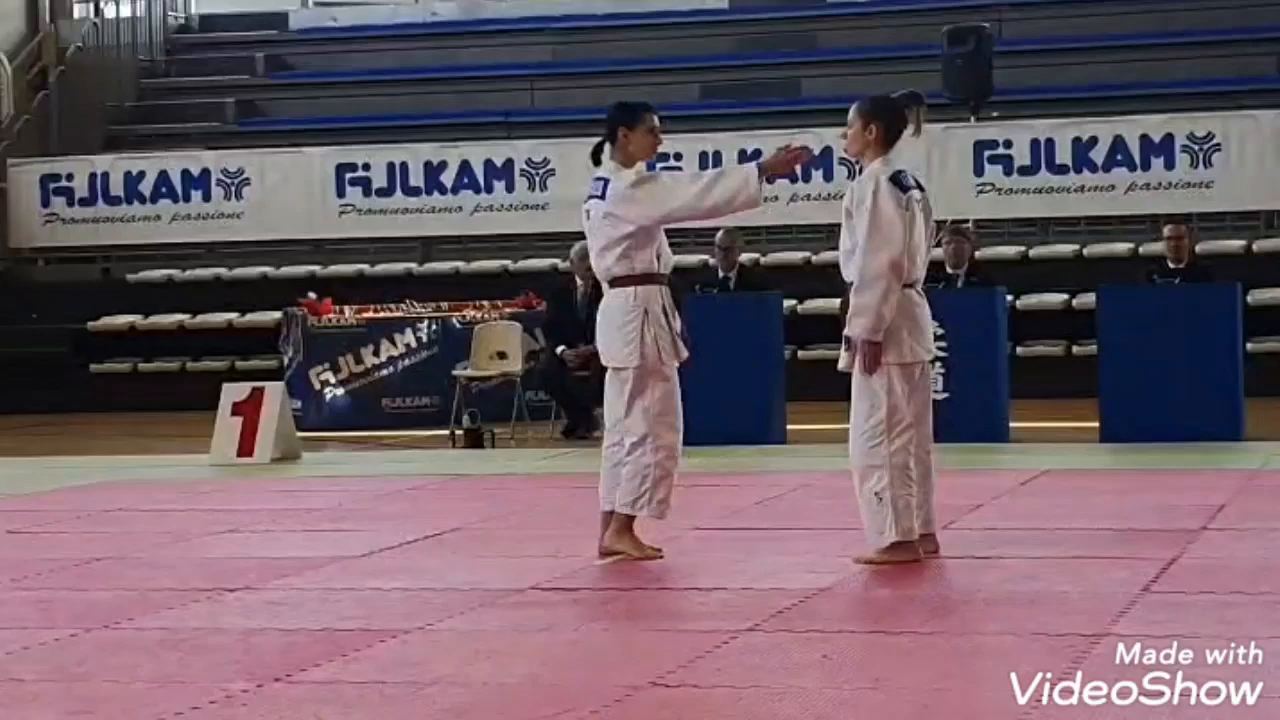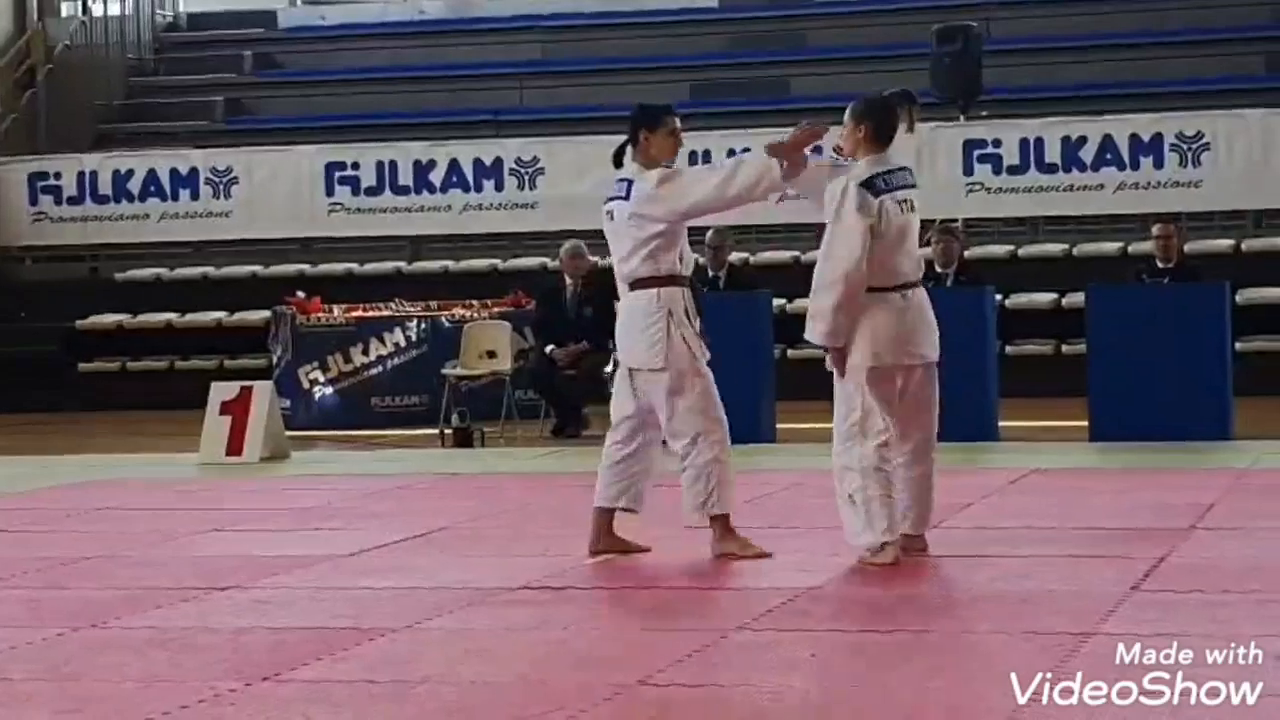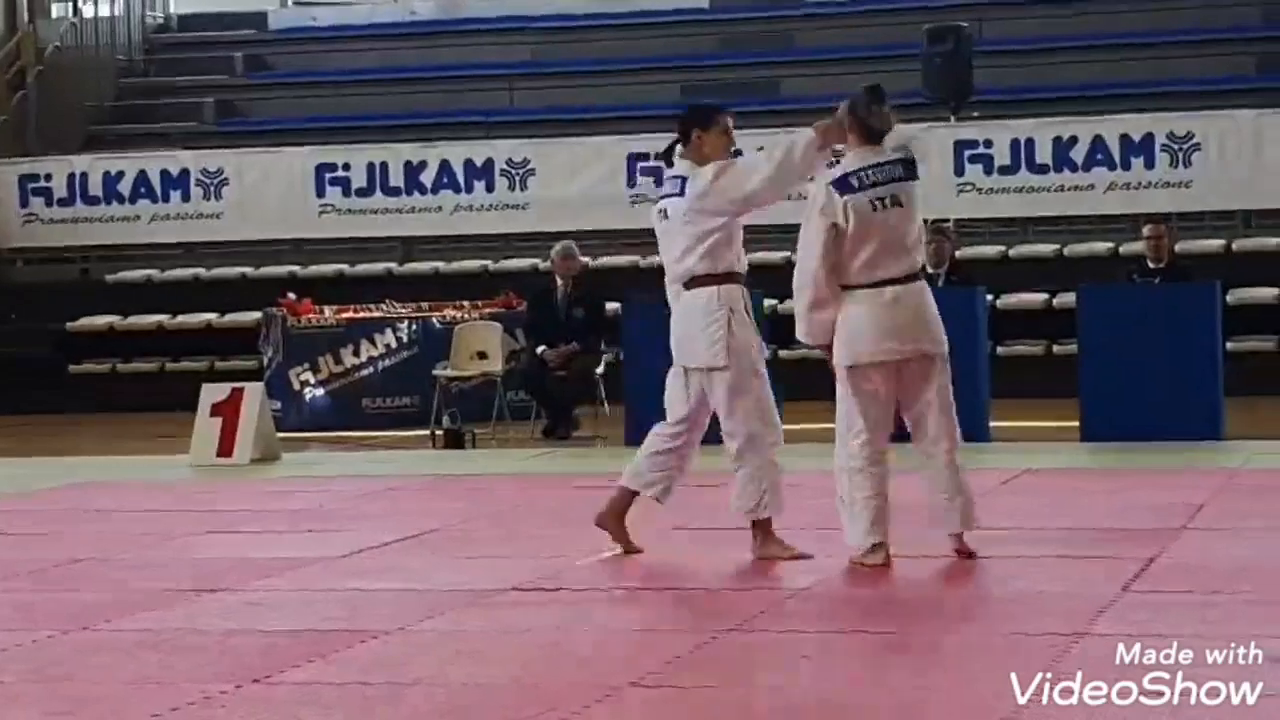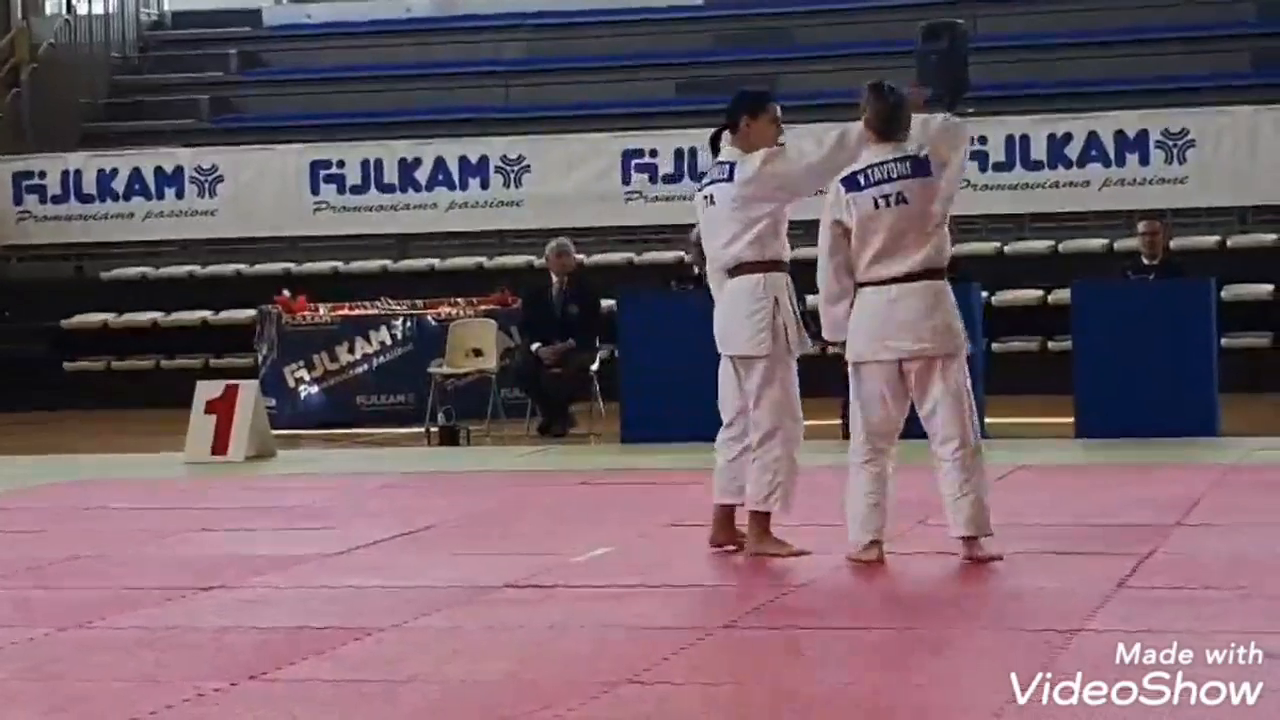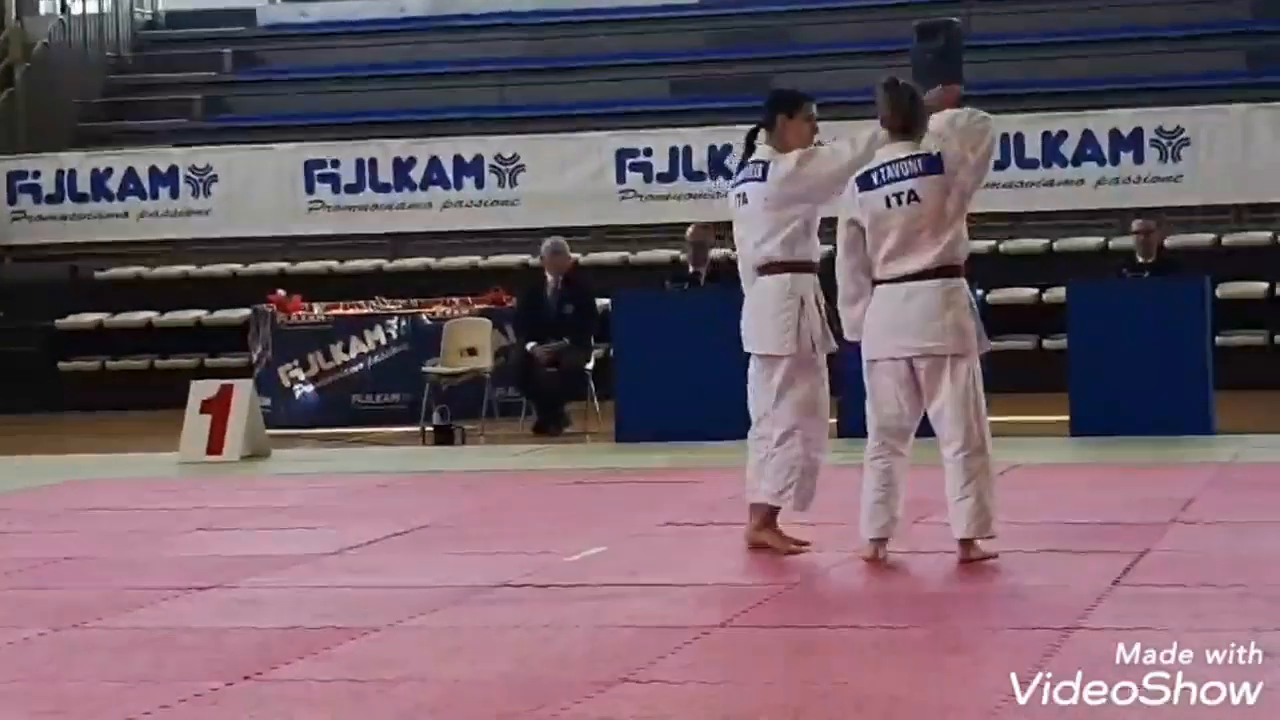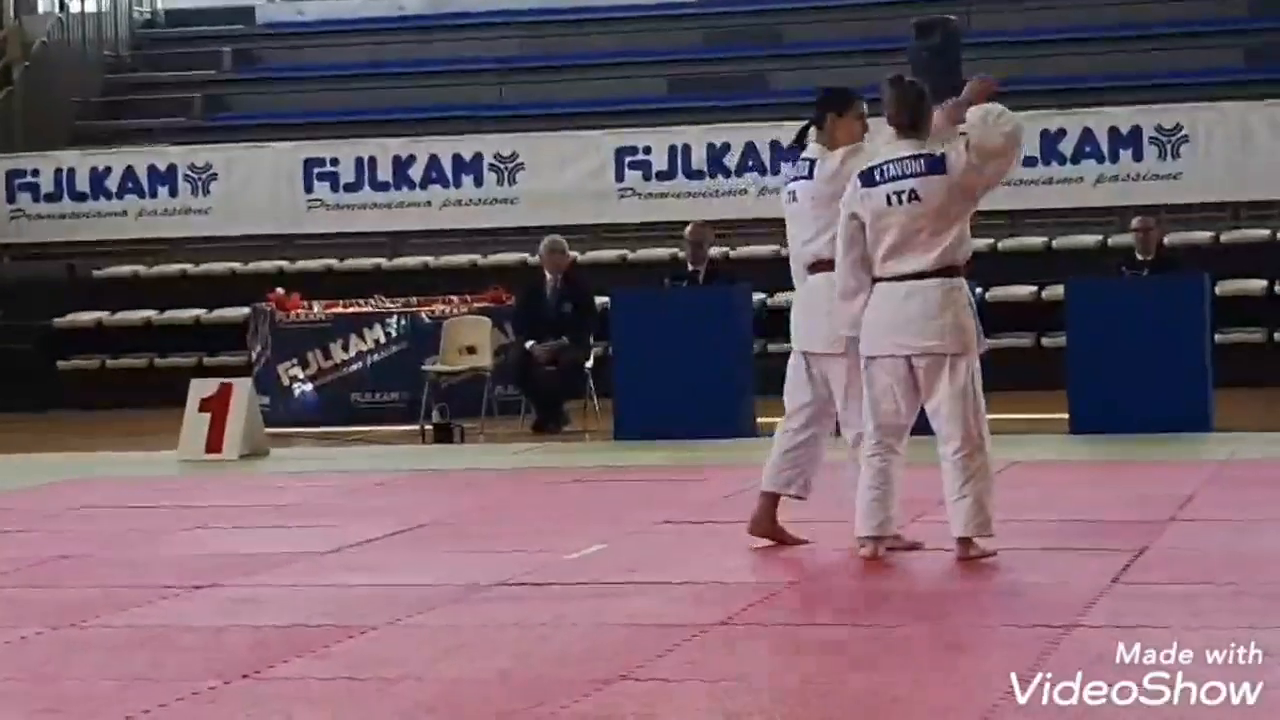
dt=0.3s
person 1, frame 1
left shoulder: (876, 183)
right shoulder: (909, 182)
left elbow: (879, 264)
left wrist: (866, 330)
left hip: (887, 323)
right hip: (910, 317)
left knee: (878, 436)
right knee: (909, 434)
left ankle: (897, 537)
right ankle: (920, 532)
person 1, frame 2
left shoulder: (854, 187)
right shoulder: (903, 176)
left elbow: (840, 266)
left wrist: (831, 334)
right wrist: (800, 167)
left hip: (872, 324)
right hip: (914, 317)
left knee: (861, 439)
right knee: (913, 437)
left ankle: (881, 540)
right ankle: (912, 530)
person 1, frame 3
left shoulder: (830, 189)
right shoulder: (909, 168)
left elbow: (815, 271)
left wrist: (820, 331)
left hip: (862, 320)
right hip: (915, 310)
left knee: (861, 441)
right knee: (938, 429)
left ankle: (871, 543)
right ankle: (957, 529)
person 1, frame 4
left shoulder: (844, 187)
right shoulder: (932, 164)
left elbow: (832, 269)
right elbow: (954, 128)
left wrist: (840, 328)
right wrist: (909, 119)
left hip: (874, 317)
right hip: (929, 309)
left knee: (871, 440)
right knee: (954, 432)
left ankle: (868, 540)
right ankle: (971, 536)
person 1, frame 5
left shoulder: (859, 186)
right shoulder: (948, 162)
left elbow: (851, 270)
right elbow: (980, 124)
left wrist: (860, 326)
right wrist: (936, 115)
left hip: (886, 315)
right hip: (942, 309)
left knee: (885, 436)
right knee: (961, 433)
left ankle: (875, 537)
right ankle: (969, 537)
person 1, frame 6
left shoulder: (862, 182)
right shoulder: (955, 163)
left elbow: (851, 265)
right elbow: (1007, 130)
left wrist: (860, 320)
right wrist: (969, 108)
left hip: (885, 312)
right hip: (941, 307)
left knee: (882, 434)
right knee: (960, 432)
left ankle: (872, 535)
right ankle: (967, 535)
person 2, frame 1
left shoulder: (607, 186)
right shoulder: (628, 187)
right elbow: (697, 194)
right wrist: (766, 168)
left hip: (625, 312)
right hip: (637, 316)
left knee: (626, 429)
right knee: (655, 427)
left ankle: (615, 530)
right ankle: (619, 528)
person 2, frame 2
left shoulder: (626, 189)
right shoulder: (653, 188)
right elbow: (721, 184)
right wrist: (784, 150)
left hip: (640, 316)
right hip: (660, 318)
left knee: (632, 428)
right knee: (700, 426)
left ankle: (602, 531)
right ankle: (722, 532)
person 2, frame 3
left shoulder: (671, 191)
right shoulder: (708, 184)
right elbow: (772, 170)
right wrist: (827, 129)
left hip: (691, 314)
right hip: (720, 314)
left knee: (681, 425)
right knee: (754, 429)
left ankle: (616, 511)
right ankle: (762, 536)
person 2, frame 4
left shoulder: (712, 180)
right shoulder: (759, 170)
right elbow: (826, 154)
left hip: (733, 302)
right hip: (762, 300)
left knee: (740, 419)
right knee: (774, 421)
left ankle: (724, 524)
right ankle: (761, 532)
person 2, frame 5
left shoulder: (750, 175)
right shoulder: (790, 171)
right elbow: (857, 152)
left hip: (762, 302)
right hip: (790, 304)
left knee: (771, 418)
right knee: (803, 419)
left ankle: (763, 521)
right ankle: (763, 521)
person 2, frame 6
left shoulder: (801, 171)
right shoulder: (839, 167)
right wrist: (959, 105)
left hip: (814, 302)
right hip: (837, 302)
left knee: (806, 413)
right knee: (863, 417)
left ankle: (765, 514)
person 3, frame 1
right shoulder: (559, 294)
right elbow: (550, 329)
left wrist: (592, 348)
right wrist: (562, 351)
left hip: (598, 352)
right hip: (566, 352)
left knee: (600, 369)
right knee: (547, 369)
left ankle: (582, 418)
right ankle: (579, 418)
person 3, frame 2
left shoulder: (600, 291)
right shoulder: (549, 293)
left elbow: (607, 328)
right elbow: (539, 328)
left wrist: (582, 347)
right wrist: (551, 350)
left hip: (590, 350)
right hip: (557, 350)
left knee: (590, 367)
right knee: (538, 368)
left ankle: (571, 416)
right ankle: (567, 415)
person 3, frame 3
left shoulder: (590, 292)
right shoulder: (540, 294)
left elbow: (597, 330)
right elbow: (530, 330)
left wrist: (573, 348)
right wrist: (543, 351)
left hip: (581, 351)
right hip: (548, 351)
left knee: (581, 369)
right knee: (529, 369)
left ankle: (563, 417)
right ankle: (557, 416)
person 3, frame 4
left shoulder: (585, 289)
right shoulder: (535, 290)
left elbow: (593, 327)
right elbow: (525, 327)
left wrist: (568, 345)
right wrist: (538, 348)
left hip: (576, 348)
right hip: (543, 348)
left knee: (576, 365)
right knee: (523, 365)
left ankle: (558, 414)
right ankle: (552, 413)
person 3, frame 5
left shoulder: (580, 287)
right shoulder: (531, 289)
left elbow: (588, 326)
right elbow: (520, 325)
left wrist: (563, 344)
right wrist: (532, 346)
left hip: (571, 346)
right hip: (538, 347)
left knee: (570, 363)
right knee: (519, 363)
left ankle: (552, 413)
right ankle: (547, 413)
person 3, frame 6
left shoulder: (579, 286)
right shoulder: (530, 286)
left elbow: (587, 324)
right elbow: (519, 323)
left wrist: (562, 342)
right wrist: (531, 345)
left hip: (570, 344)
right hip: (536, 345)
left knee: (570, 361)
right knee: (517, 361)
left ankle: (552, 411)
right ankle: (546, 411)
